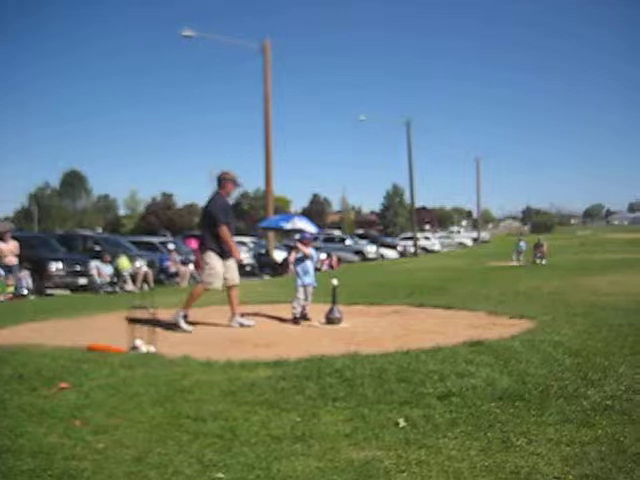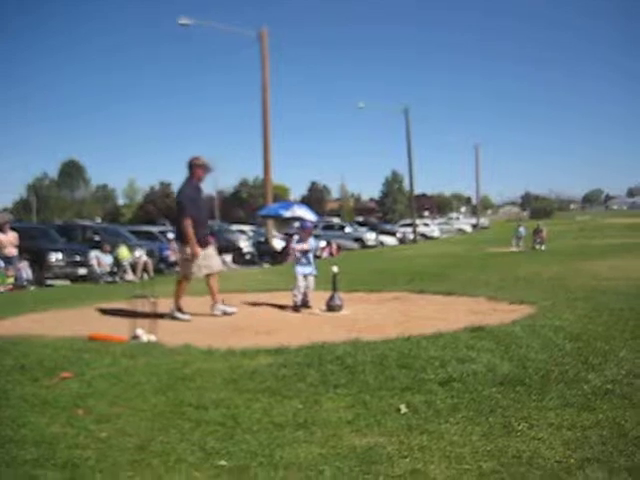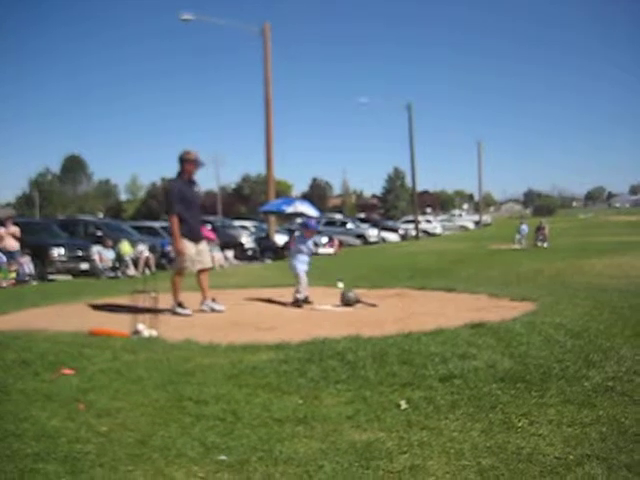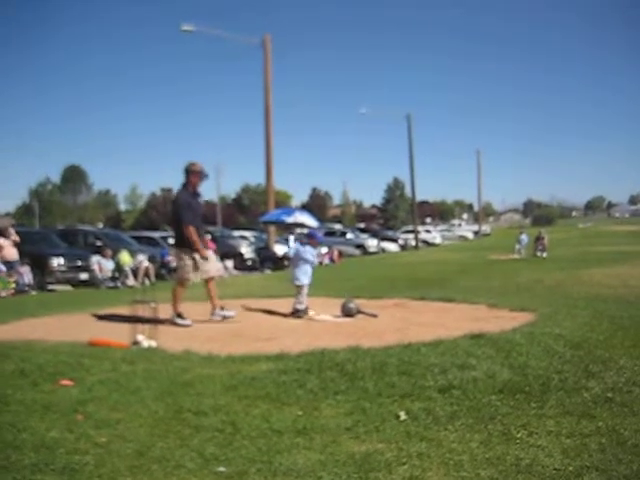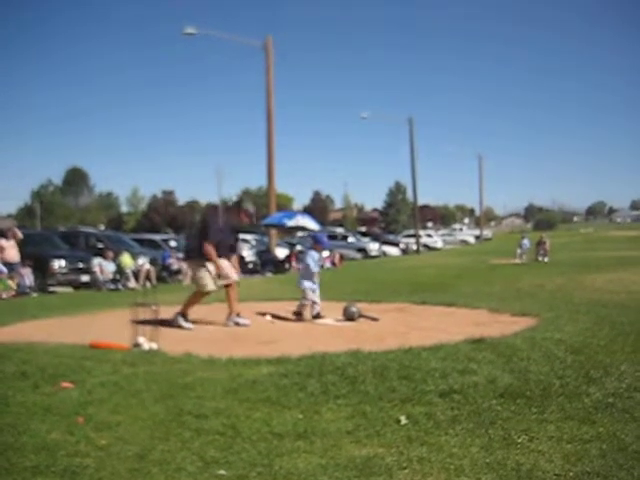
dt=0.4s
person 1, frame 1
left shoulder: (222, 202)
right shoulder: (217, 202)
right elbow: (222, 228)
left wrist: (231, 250)
right wrist: (234, 249)
left hip: (223, 251)
right hip: (212, 250)
left knee: (233, 283)
right knee: (206, 283)
left ankle: (236, 317)
right ankle: (182, 313)
person 1, frame 2
left shoulder: (196, 189)
right shoulder: (186, 191)
right elbow: (185, 220)
left wrist: (206, 238)
right wrist: (193, 244)
left hip: (203, 240)
right hip: (191, 241)
left knee: (212, 270)
right knee: (186, 275)
left ankle: (217, 305)
right ankle: (176, 308)
person 1, frame 3
left shoulder: (192, 184)
right shoulder: (175, 186)
right elbow: (173, 216)
left wrist: (200, 231)
right wrist: (177, 240)
left hip: (197, 235)
right hip: (185, 237)
left knee: (204, 267)
right knee: (180, 270)
left ankle: (206, 301)
right ankle: (176, 303)
person 1, frame 4
left shoulder: (196, 195)
right shoulder: (182, 198)
right elbow: (187, 227)
left wrist: (204, 244)
right wrist: (200, 248)
left hip: (200, 245)
right hip: (187, 247)
left knee: (211, 276)
right knee: (183, 280)
left ankle: (216, 310)
right ankle: (176, 314)
person 1, frame 5
left shoulder: (232, 228)
right shoulder: (220, 222)
left elbow: (232, 254)
right elbow: (207, 246)
left wrist: (236, 272)
right wrist: (218, 266)
right hip: (197, 257)
left knee: (232, 279)
right knee: (206, 288)
left ankle: (233, 316)
right ankle: (181, 315)
